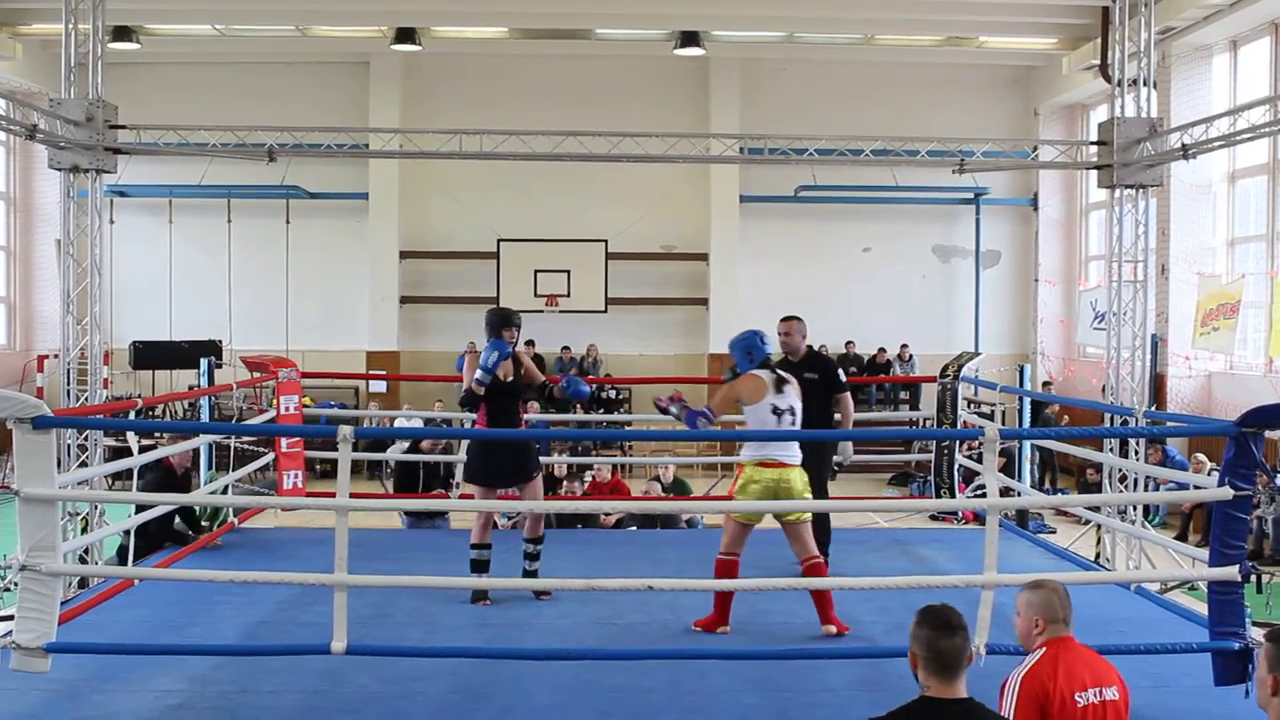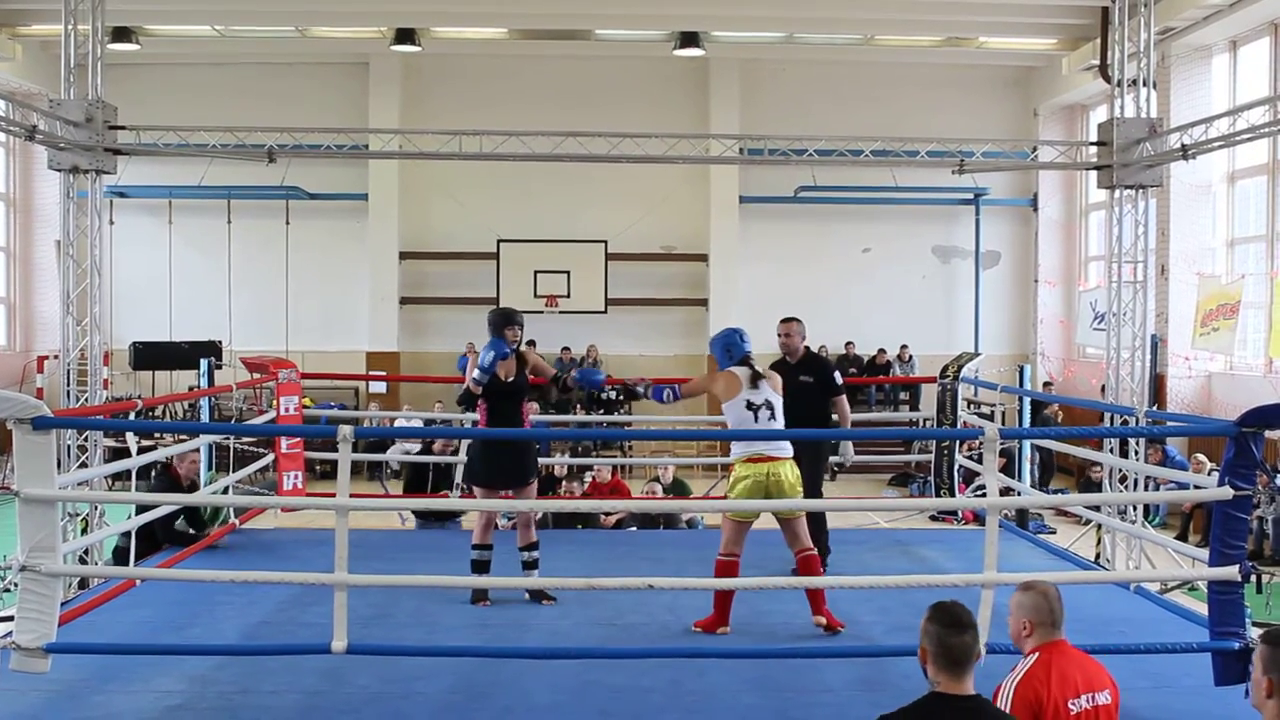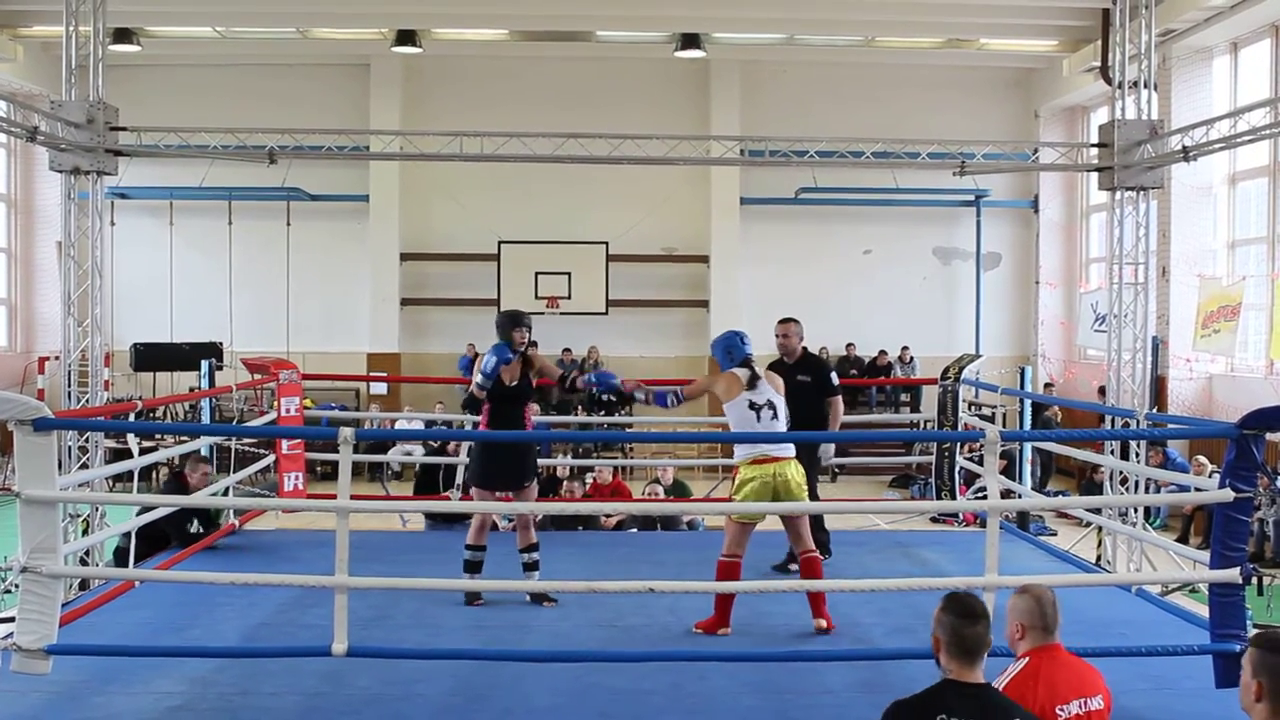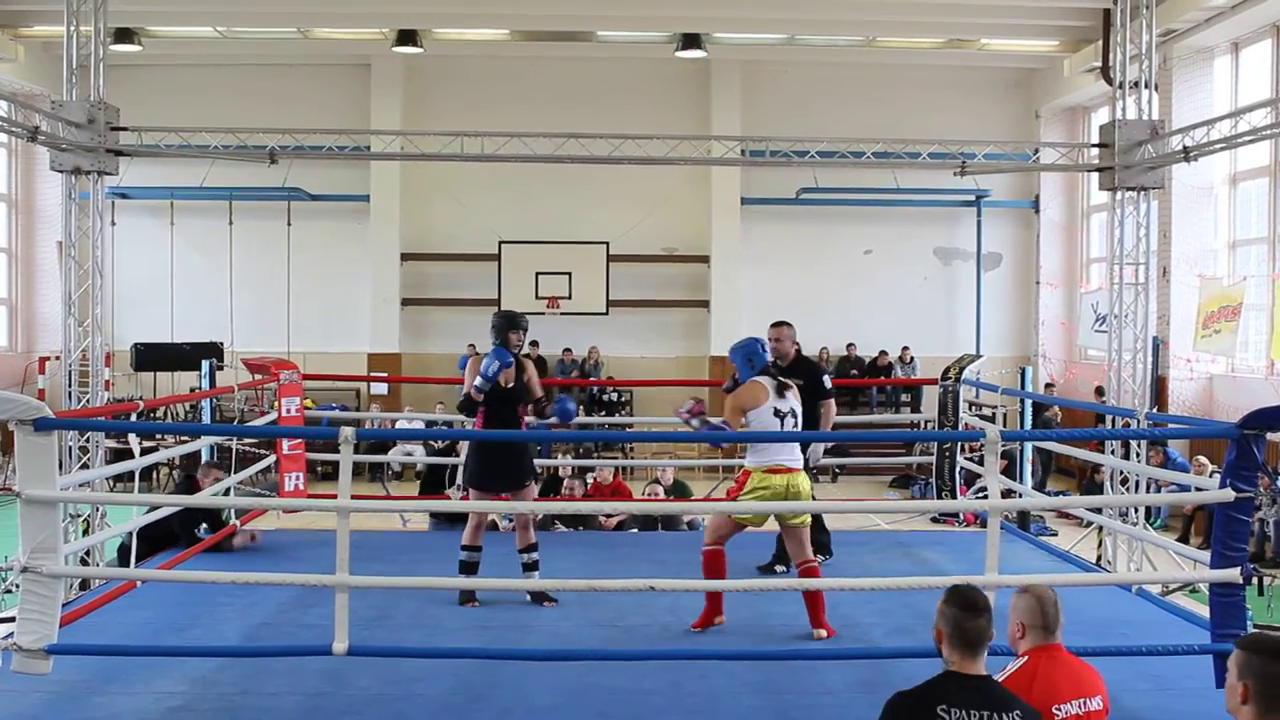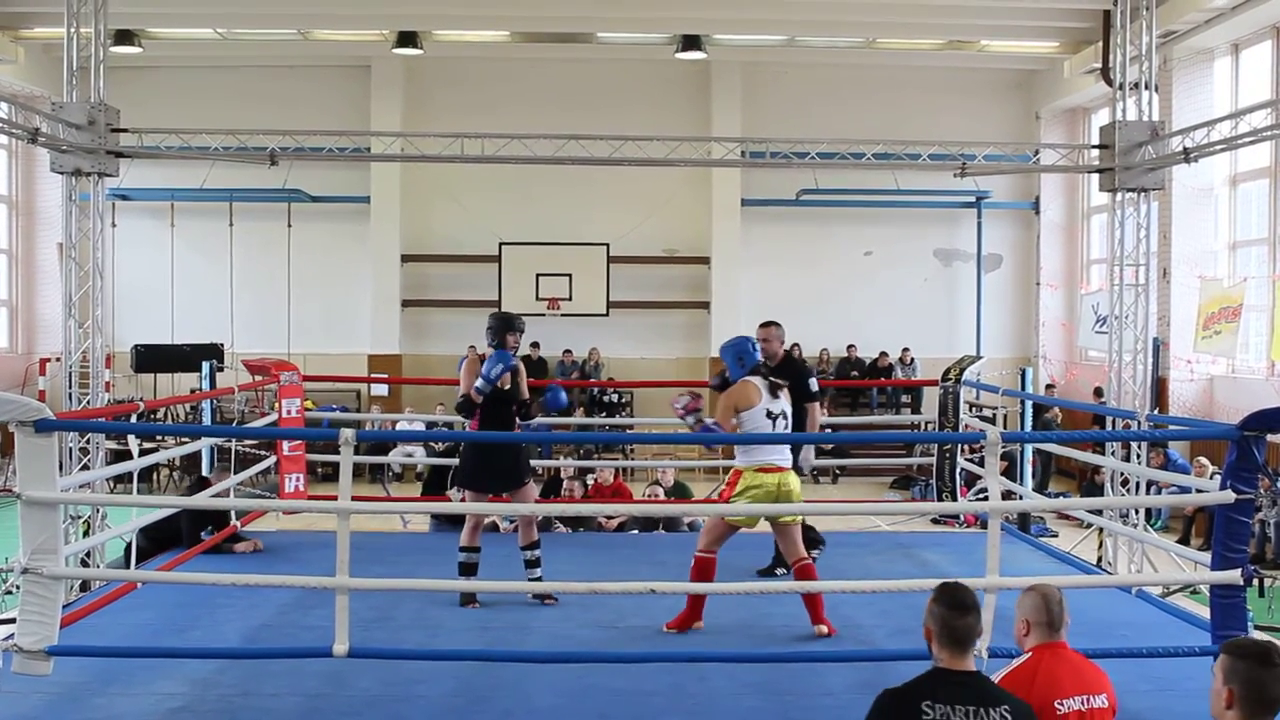
dt=0.2s
person 1, frame 1
left shoulder: (741, 385)
right shoulder: (792, 383)
left elbow: (702, 419)
left wrist: (672, 406)
left hip: (756, 474)
right hip: (792, 474)
left knee: (730, 547)
right knee: (808, 549)
left ankle: (719, 618)
right ankle: (829, 620)
person 1, frame 2
left shoulder: (720, 381)
right shoulder: (775, 378)
left elbow: (674, 393)
left wrist: (642, 388)
left hip: (748, 470)
right hip: (784, 467)
left knee: (730, 547)
right knee: (802, 543)
left ankle: (719, 619)
right ankle: (821, 611)
person 1, frame 3
left shoulder: (721, 382)
right shoulder: (776, 380)
left elbow: (675, 398)
left wrist: (639, 393)
left hip: (752, 471)
right hip: (788, 468)
left knee: (732, 549)
right knee: (804, 546)
left ankle: (720, 620)
right ankle: (820, 615)
person 1, frame 4
left shoulder: (743, 393)
right shoulder: (791, 389)
left elbow: (723, 436)
left wrist: (696, 418)
left hip: (760, 478)
right hip: (796, 479)
left knee: (713, 536)
right knee: (804, 555)
left ankle: (713, 610)
right ankle: (820, 623)
person 1, frame 5
left shoulder: (736, 392)
right shoulder: (781, 389)
left elbow: (715, 438)
left wrist: (693, 414)
left hip: (752, 479)
right hip: (786, 478)
left knee: (706, 543)
right knee: (797, 553)
left ankle: (692, 616)
right ankle: (820, 620)
person 2, frame 1
left shoulder: (520, 359)
right shoulder: (475, 359)
left elbow: (546, 390)
right elbow: (468, 403)
left wrist: (566, 388)
right wrist: (485, 370)
left hip: (519, 442)
right hip: (487, 444)
left knee: (537, 511)
right knee: (485, 517)
left ankle: (531, 573)
right ankle: (479, 586)
person 2, frame 2
left shoulder: (527, 359)
right shoulder: (480, 358)
left elbow: (559, 380)
right elbow: (466, 402)
left wrist: (581, 378)
right wrist: (483, 370)
left hip: (521, 445)
right hip: (488, 445)
left knee: (527, 518)
right knee: (487, 518)
left ankle: (533, 584)
right ankle: (479, 586)
person 2, frame 3
left shoulder: (534, 361)
right shoulder: (484, 361)
left elbow: (566, 382)
right elbow: (470, 406)
left wrist: (591, 381)
right wrist: (489, 375)
left hip: (521, 446)
right hip: (489, 447)
left knee: (525, 519)
right knee: (481, 518)
left ankle: (534, 587)
right ankle: (469, 586)
person 2, frame 4
left shoulder: (526, 366)
right shoulder: (478, 363)
left elbow: (538, 406)
right elbow: (467, 409)
left wrist: (555, 409)
right wrist: (486, 378)
left hip: (517, 447)
right hip: (486, 448)
left knee: (526, 519)
right knee: (478, 519)
left ankle: (534, 587)
right ankle: (466, 587)
person 2, frame 5
left shoulder: (517, 367)
right shoulder: (473, 365)
left elbow: (523, 412)
right elbow: (464, 410)
left wrist: (545, 404)
right wrist: (487, 379)
left hip: (510, 447)
right hip: (480, 449)
left knee: (529, 515)
right knee: (475, 520)
left ankle: (535, 583)
right ankle: (467, 588)
person 3, frame 1
left shoulder: (824, 364)
right shoulder: (778, 368)
left elbow: (845, 401)
left wrist: (846, 438)
left hip: (819, 441)
left knee: (817, 497)
left ankle: (821, 558)
person 3, frame 2
left shoulder: (821, 366)
right shoulder: (776, 369)
left elbow: (841, 403)
left wrist: (846, 439)
left hip: (815, 440)
right hip: (788, 439)
left knee: (810, 495)
left ankle: (818, 557)
right ankle: (819, 547)
person 3, frame 3
left shoulder: (818, 366)
right shoulder: (774, 368)
left elbow: (836, 403)
left wrist: (830, 439)
left hip: (811, 440)
right knee: (808, 494)
left ankle: (797, 556)
right ankle: (820, 548)
person 3, frame 4
left shoulder: (811, 369)
left elbow: (829, 407)
left wrist: (820, 442)
left hip: (803, 442)
left ankle: (783, 558)
right ankle: (821, 548)
person 3, frame 5
left shoulder: (799, 370)
left elbow: (814, 410)
left wrist: (809, 447)
left hip: (792, 444)
left ankle: (785, 561)
right ankle: (812, 540)
